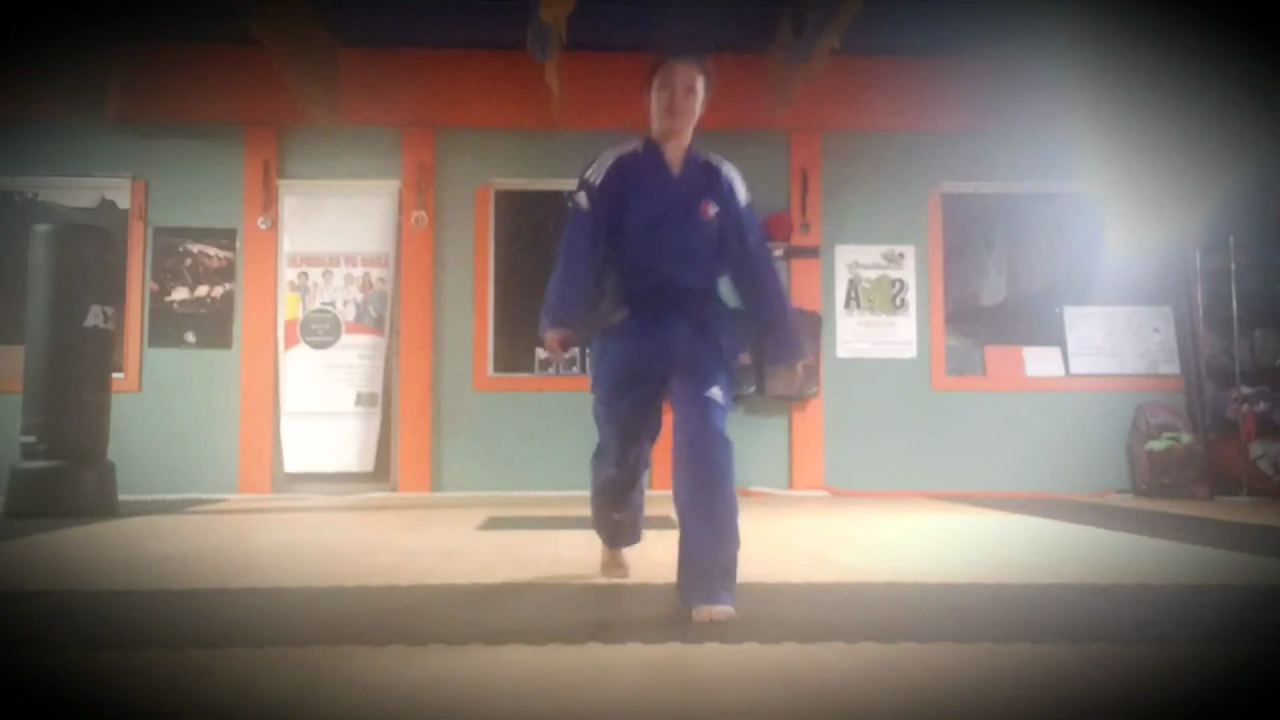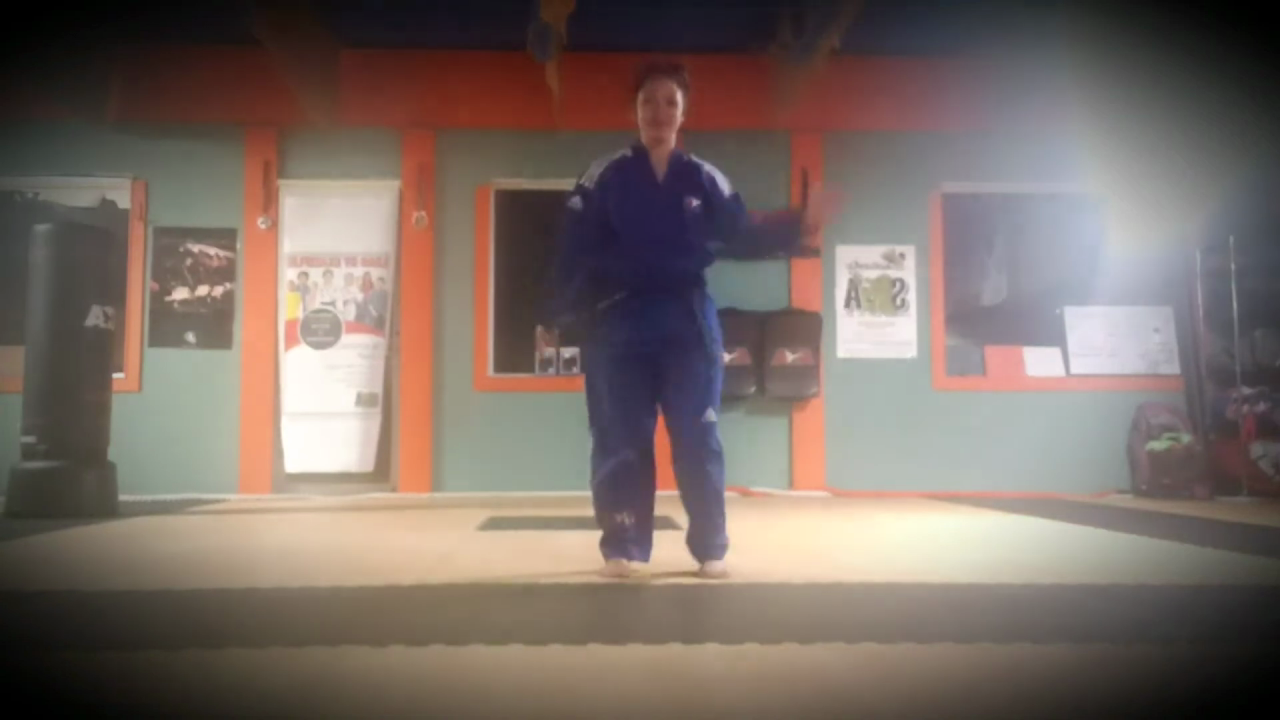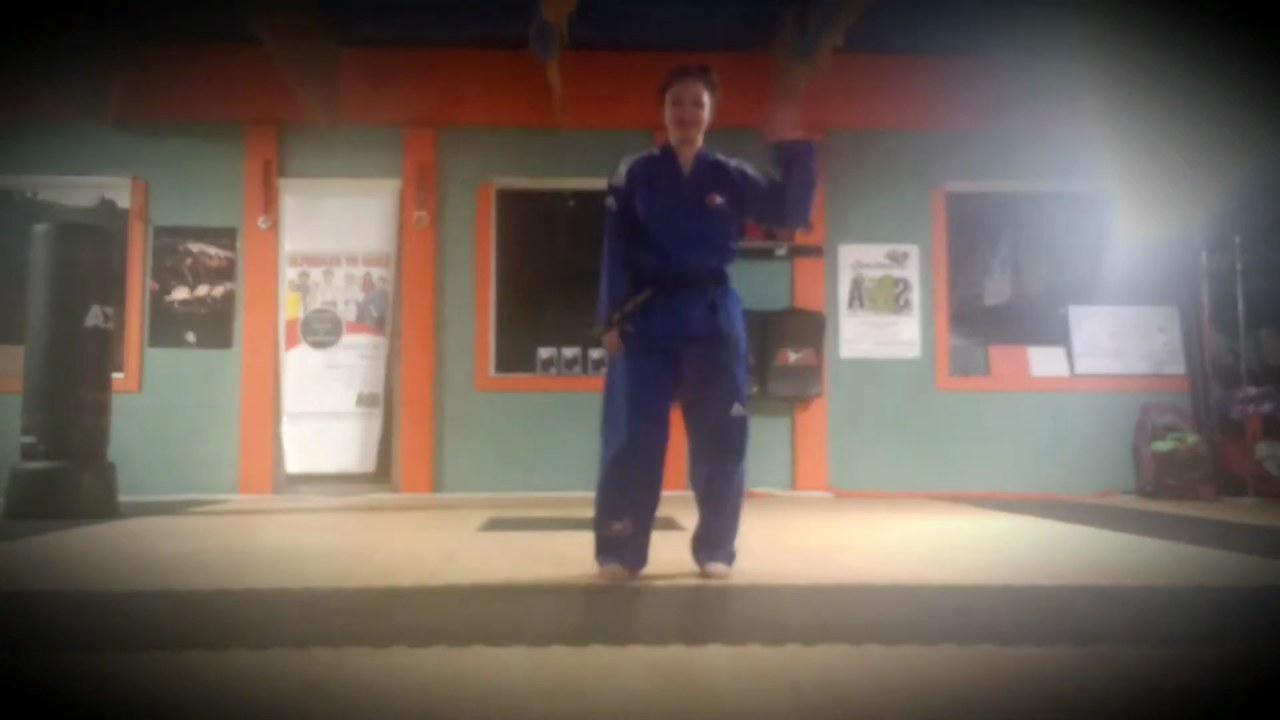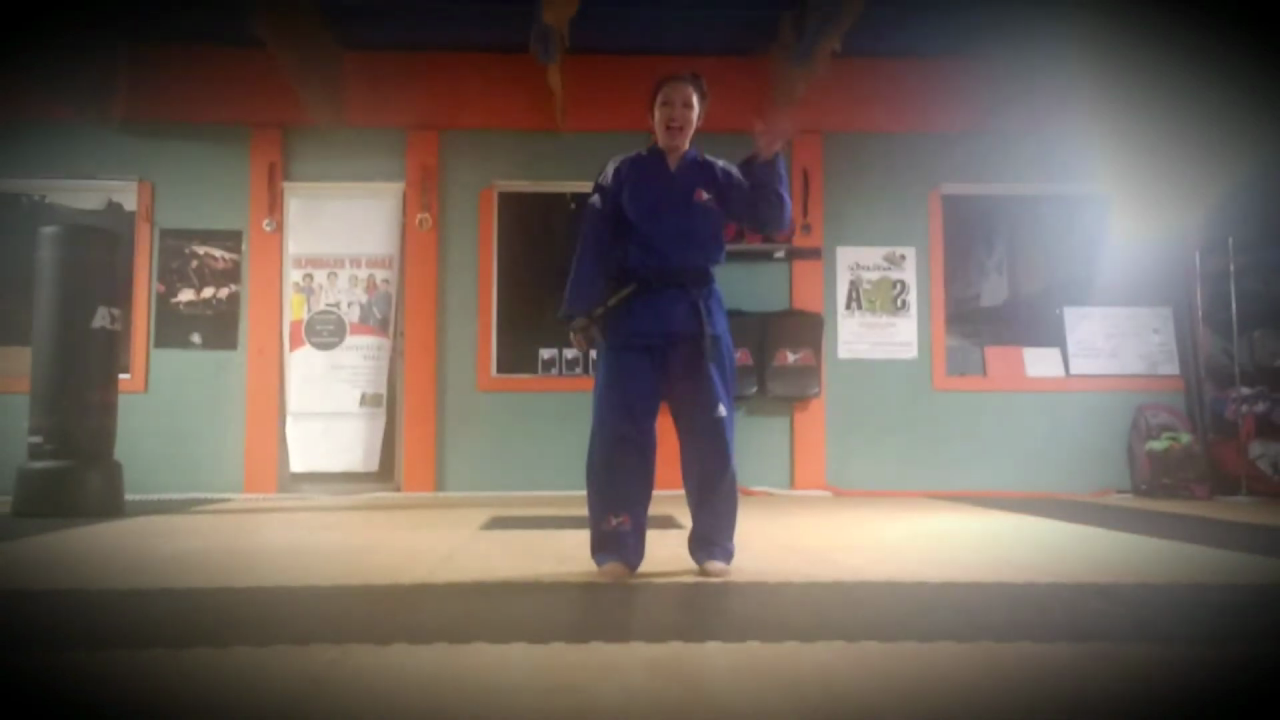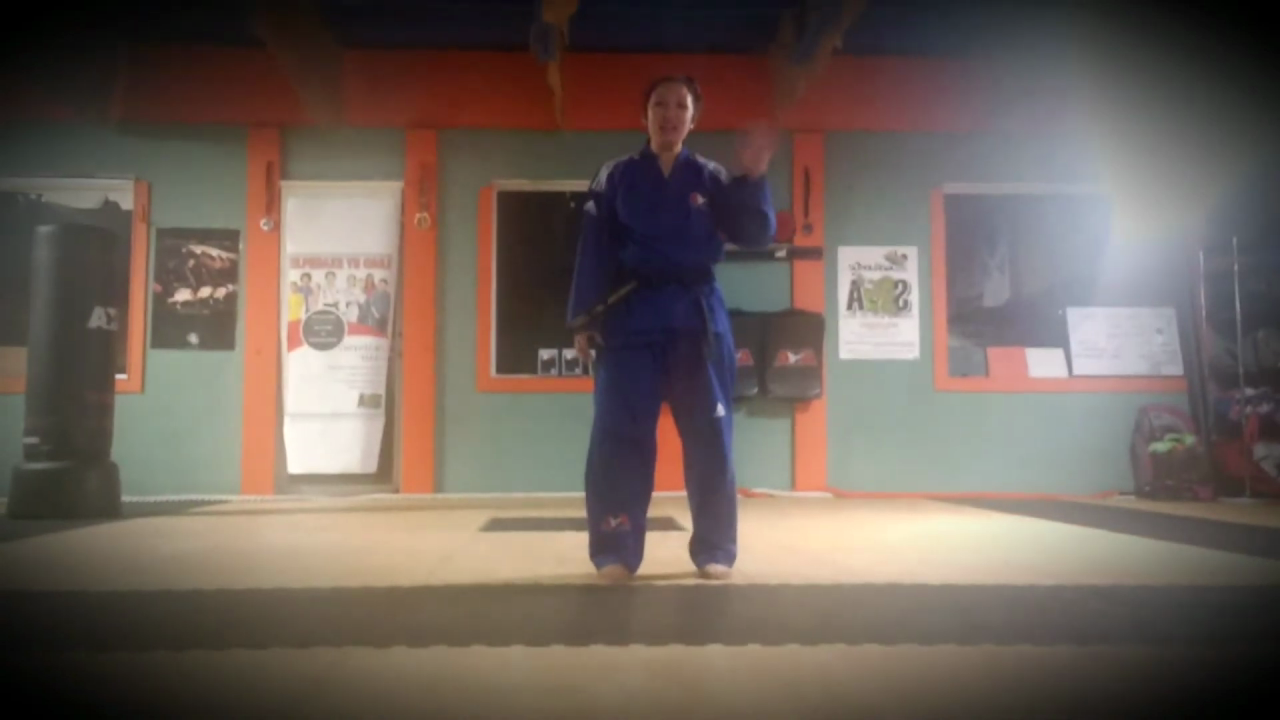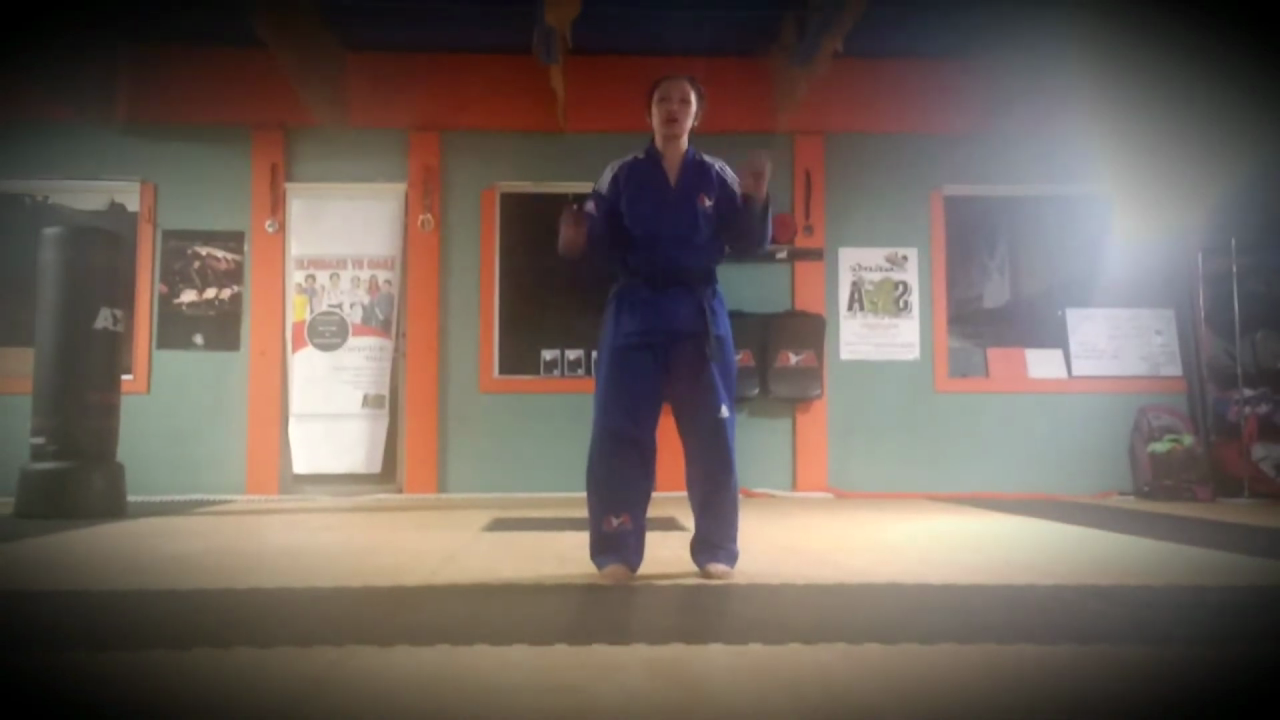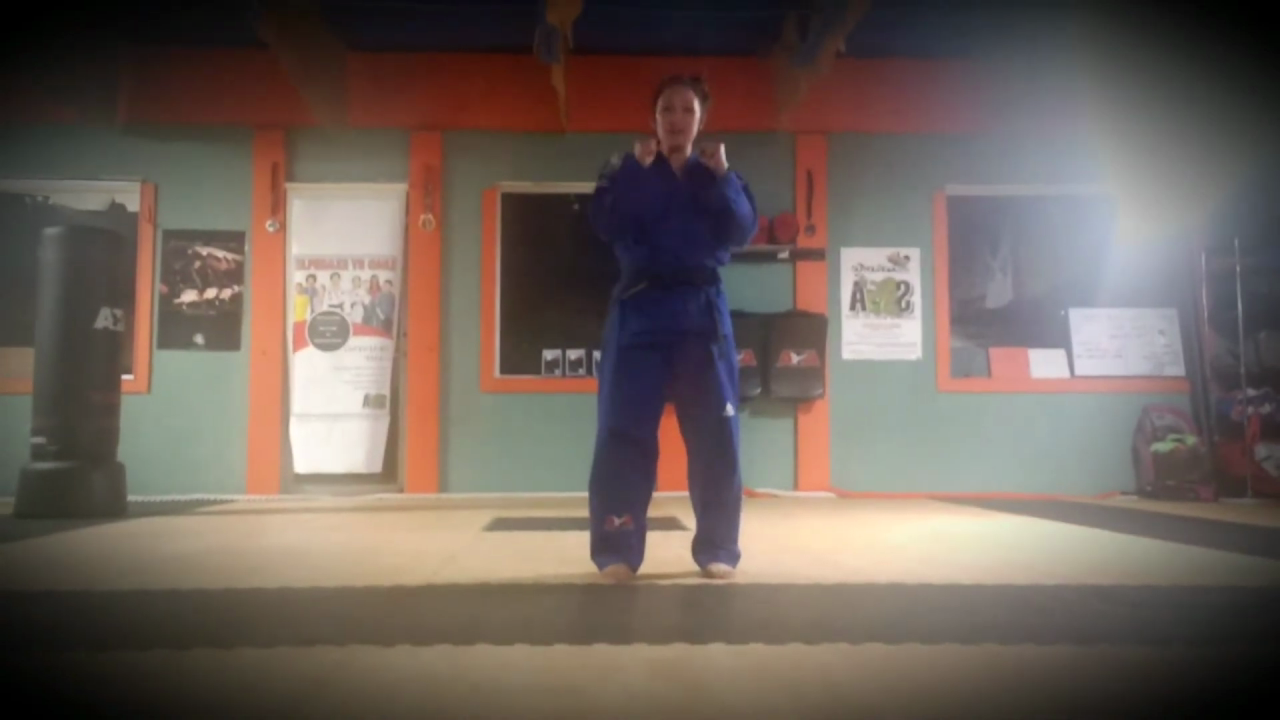
dt=0.5s
person 1, frame 1
left shoulder: (722, 179)
right shoulder: (614, 171)
left elbow: (754, 264)
right elbow: (581, 248)
left wrist: (783, 341)
right wrist: (562, 317)
left hip: (699, 331)
right hip: (628, 330)
left knee: (706, 450)
right knee: (622, 450)
left ankle: (709, 587)
right ankle: (616, 538)
person 1, frame 2
left shoulder: (704, 179)
right shoulder: (604, 177)
left elbow: (743, 237)
right elbow: (573, 248)
left wrist: (796, 226)
right wrist: (553, 315)
left hip: (687, 321)
right hip: (620, 321)
left knee: (695, 436)
right knee: (621, 439)
left ankle: (709, 546)
right ankle: (623, 546)
person 1, frame 3
left shoulder: (731, 177)
right shoulder: (634, 174)
left elbow: (790, 213)
right elbow: (616, 252)
left wrist: (795, 157)
right wrist: (612, 318)
left hip: (713, 317)
right hip: (648, 317)
left knee: (720, 437)
right knee: (633, 437)
left ankle: (714, 549)
right ankle: (619, 551)
person 1, frame 4
left shoulder: (720, 176)
right shoulder: (620, 174)
left elbow: (773, 221)
right elbow: (595, 247)
left wrist: (767, 164)
right wrist: (581, 313)
left hip: (698, 314)
right hip: (632, 314)
left knee: (710, 434)
right knee: (620, 434)
left ankle: (712, 547)
right ankle: (616, 549)
person 1, frame 5
left shoulder: (714, 178)
right shoulder: (615, 177)
left elbow: (756, 234)
right elbow: (594, 252)
left wrist: (753, 179)
right wrist: (586, 319)
left hip: (698, 313)
right hip: (632, 314)
left knee: (709, 434)
right knee: (621, 435)
left ankle: (713, 549)
right ankle: (616, 551)
person 1, frame 6
left shoulder: (718, 175)
right shoulder: (623, 175)
left elbow: (745, 243)
right elbow: (605, 244)
left wrist: (755, 203)
right wrist: (578, 242)
left hip: (699, 311)
right hip: (636, 311)
left knee: (711, 433)
right knee: (621, 432)
left ankle: (715, 549)
right ankle: (616, 551)
person 1, frame 7
left shoulder: (718, 172)
right shoulder: (626, 167)
left elbow: (742, 230)
right elbow: (606, 224)
left wrist: (721, 176)
right wrist: (639, 169)
left hip: (703, 309)
right hip: (640, 310)
left knee: (715, 432)
right knee: (625, 431)
left ankle: (716, 549)
right ankle: (617, 550)
